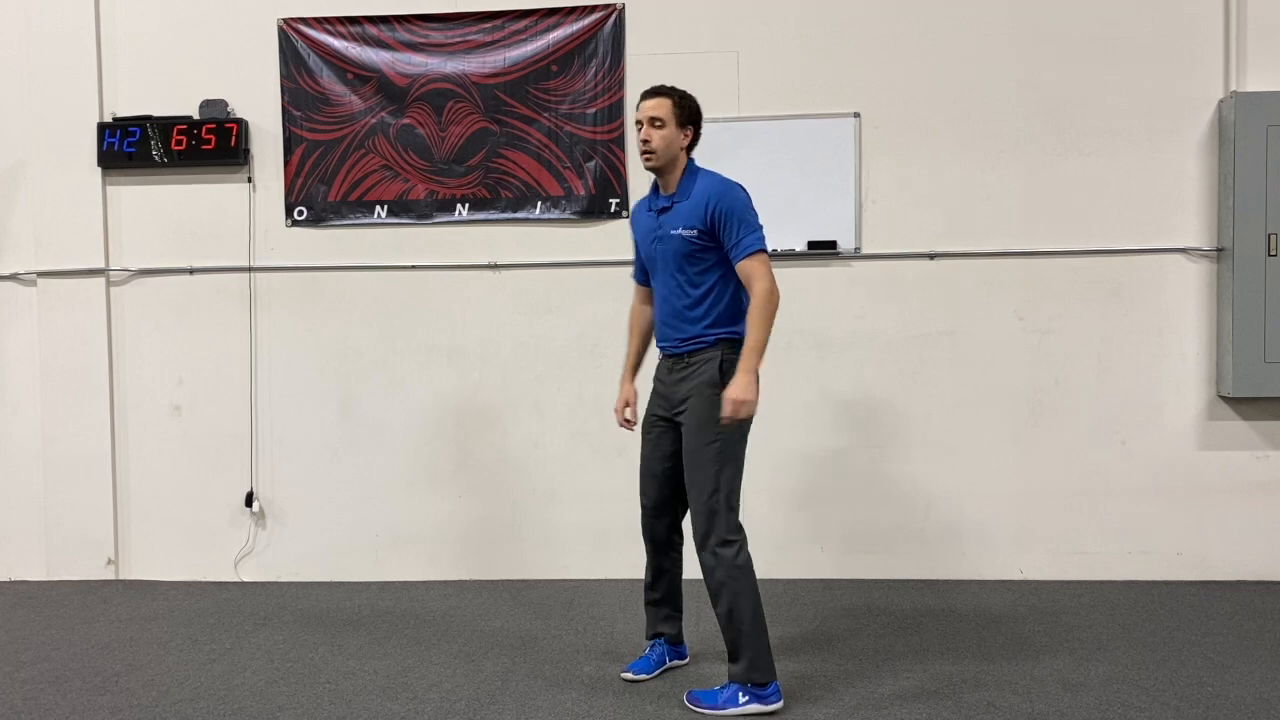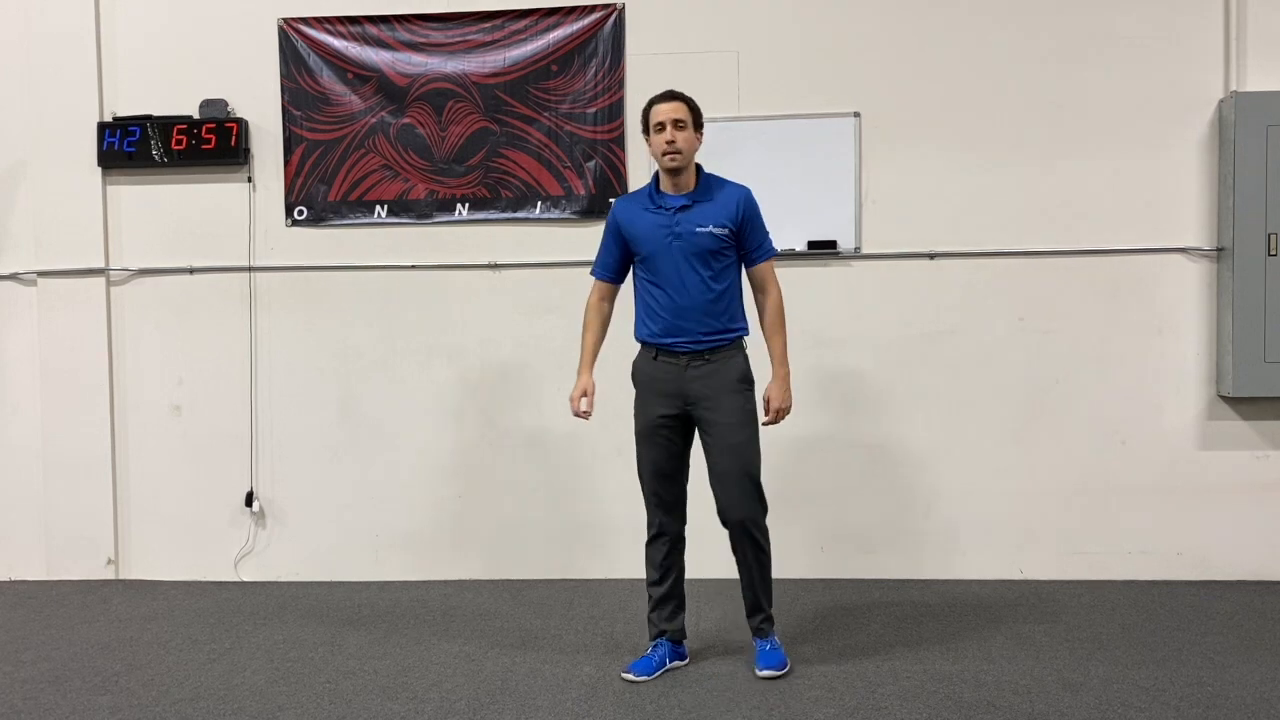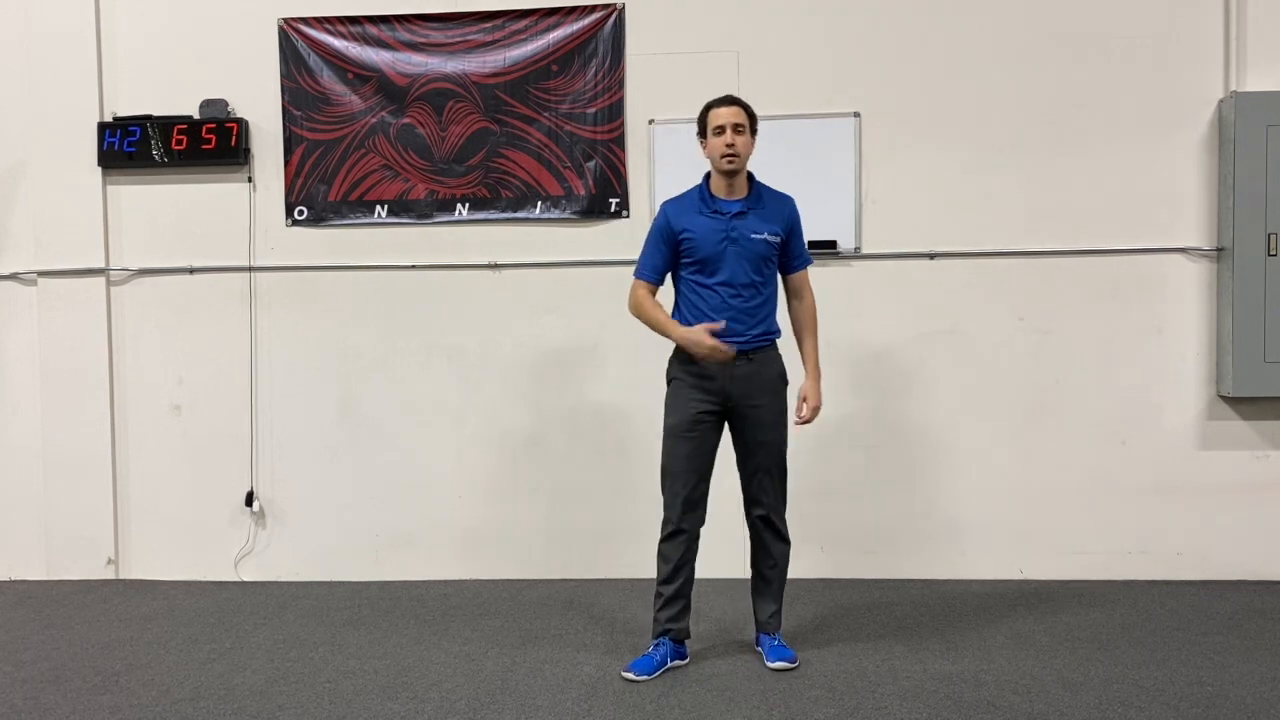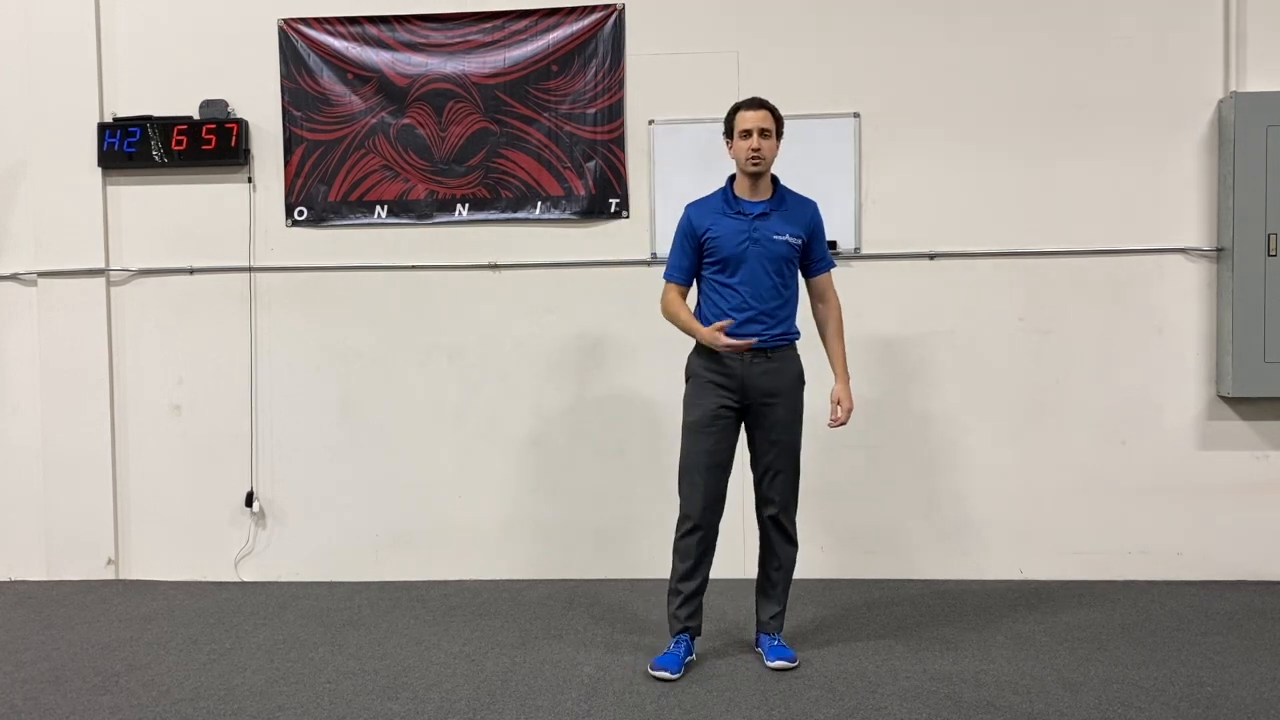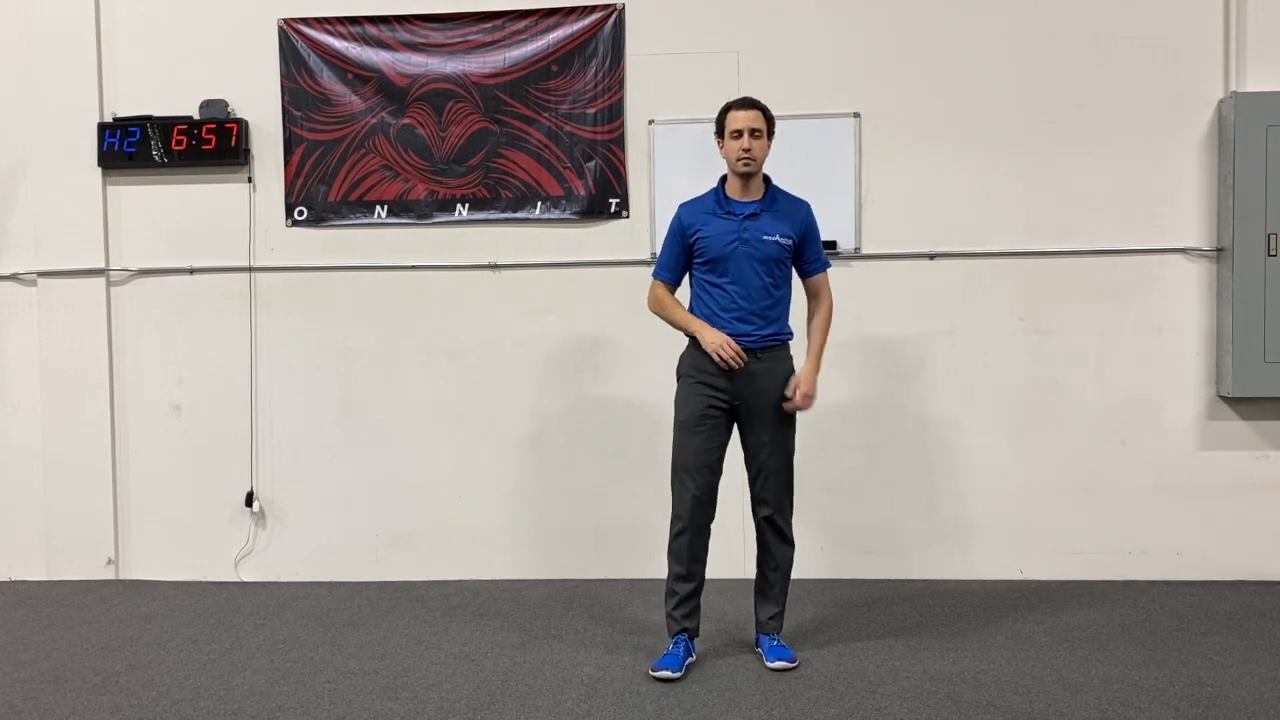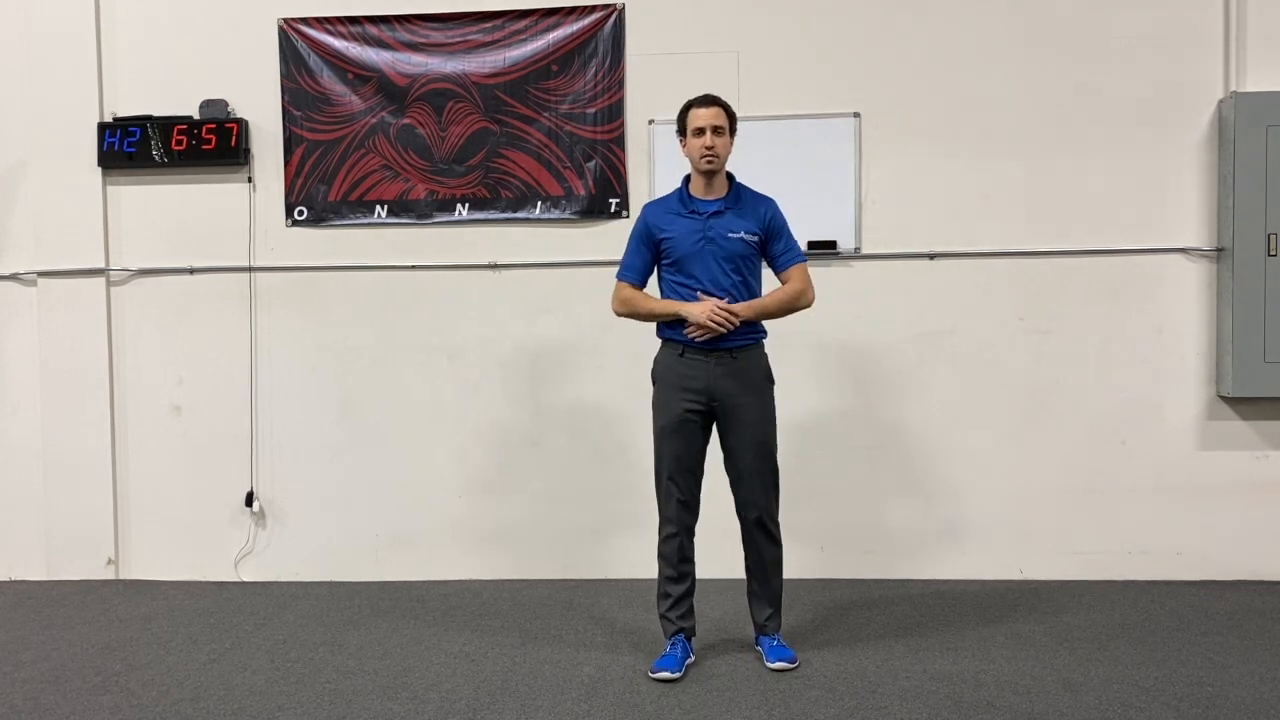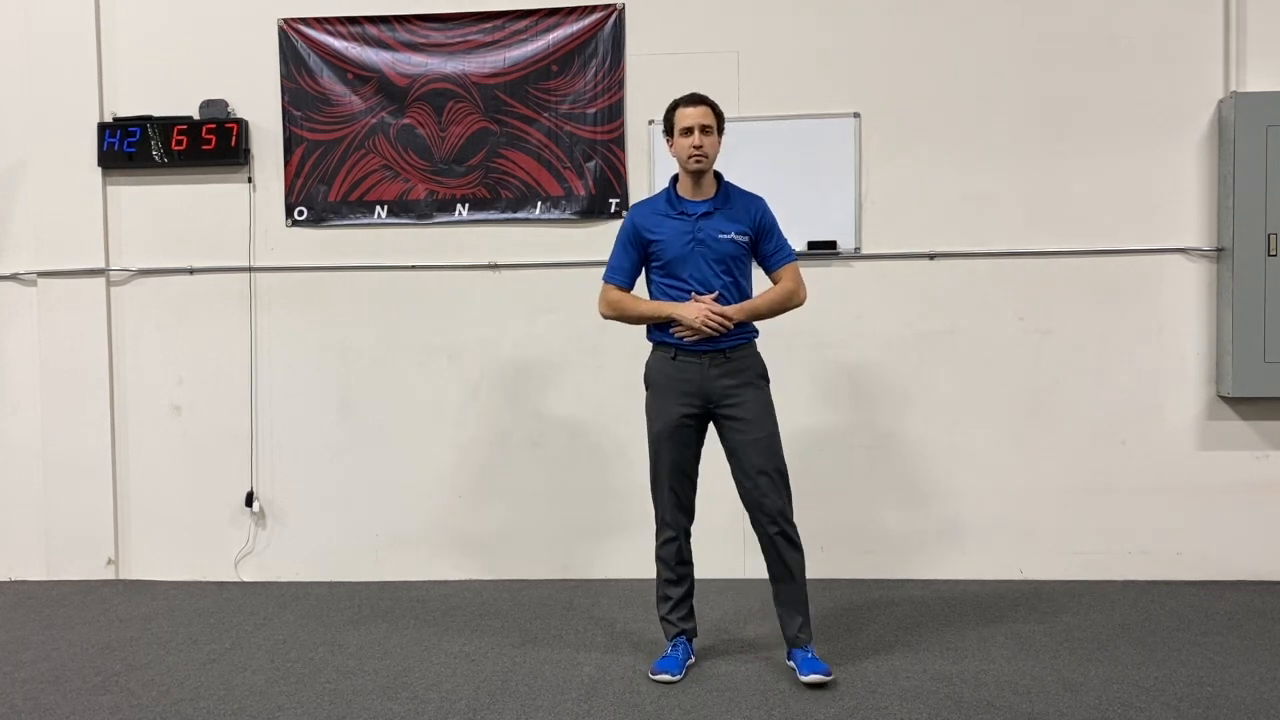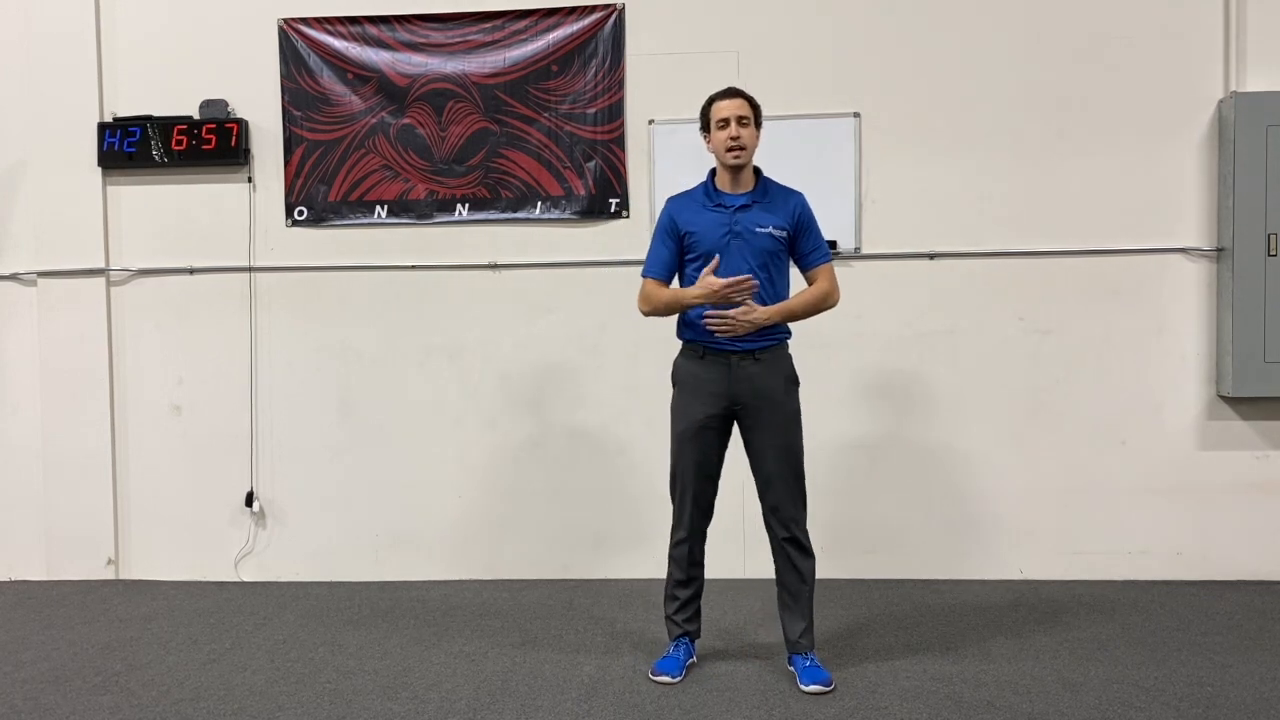
dt=0.4s
person 1, frame 1
left shoulder: (721, 196)
right shoulder: (644, 213)
left elbow: (763, 288)
left wrist: (747, 373)
right wrist: (628, 378)
left hip: (717, 376)
right hip: (672, 382)
left knee: (715, 525)
right knee: (657, 517)
right ankle: (665, 637)
person 1, frame 2
left shoulder: (735, 201)
right shoulder: (627, 213)
left elbow: (767, 289)
right elbow: (602, 295)
left wrist: (780, 373)
right wrist: (585, 371)
left hip: (723, 369)
right hip: (656, 373)
left knee: (741, 507)
right knee: (663, 517)
left ankle: (764, 630)
right ankle: (667, 638)
person 1, frame 3
left shoulder: (781, 210)
right shoulder: (676, 213)
left elbow: (800, 295)
right elbow: (640, 295)
left wrist: (812, 374)
right wrist: (683, 336)
left hip: (761, 371)
right hip: (694, 373)
left knee: (767, 509)
right knee: (681, 511)
left ankle: (769, 630)
right ankle: (669, 637)
person 1, frame 4
left shoulder: (804, 214)
right shoulder: (699, 215)
left elbow: (824, 299)
right elbow: (671, 297)
left wrist: (841, 377)
right wrist: (704, 333)
left hip: (779, 370)
right hip: (712, 370)
left knee: (777, 508)
right knee: (698, 507)
left ankle: (769, 628)
right ankle: (682, 633)
person 1, frame 5
left shoulder: (796, 214)
right shoulder: (692, 215)
left elbow: (820, 298)
right elbow: (658, 293)
left wrist: (810, 368)
right wrist: (703, 330)
left hip: (771, 370)
right hip: (704, 369)
left knee: (773, 508)
right knee: (690, 506)
left ankle: (769, 630)
right ankle: (681, 634)
person 1, frame 6
left shoulder: (761, 211)
right shoulder: (656, 216)
left elbow: (801, 290)
right elbow: (623, 299)
left wrist: (739, 311)
right wrist: (687, 308)
left hip: (745, 368)
right hip: (678, 369)
left knee: (759, 507)
right knee: (677, 511)
left ankle: (767, 629)
right ankle: (678, 635)
person 1, frame 7
left shoulder: (751, 209)
right shoulder: (644, 217)
left elbow: (793, 288)
right elbow: (611, 301)
left wrist: (731, 313)
right wrist: (678, 309)
left hip: (739, 368)
right hip: (672, 372)
left knee: (772, 507)
right knee: (672, 515)
left ankle: (799, 641)
right ankle: (679, 637)
person 1, frame 8
left shoulder: (790, 205)
right shoulder: (679, 210)
left elbow: (826, 289)
right elbow: (649, 298)
left wrist: (766, 314)
right wrist: (698, 293)
left hip: (769, 370)
right hip: (700, 371)
left knee: (786, 515)
right knee: (689, 514)
left ankle: (801, 647)
right ankle: (682, 638)
